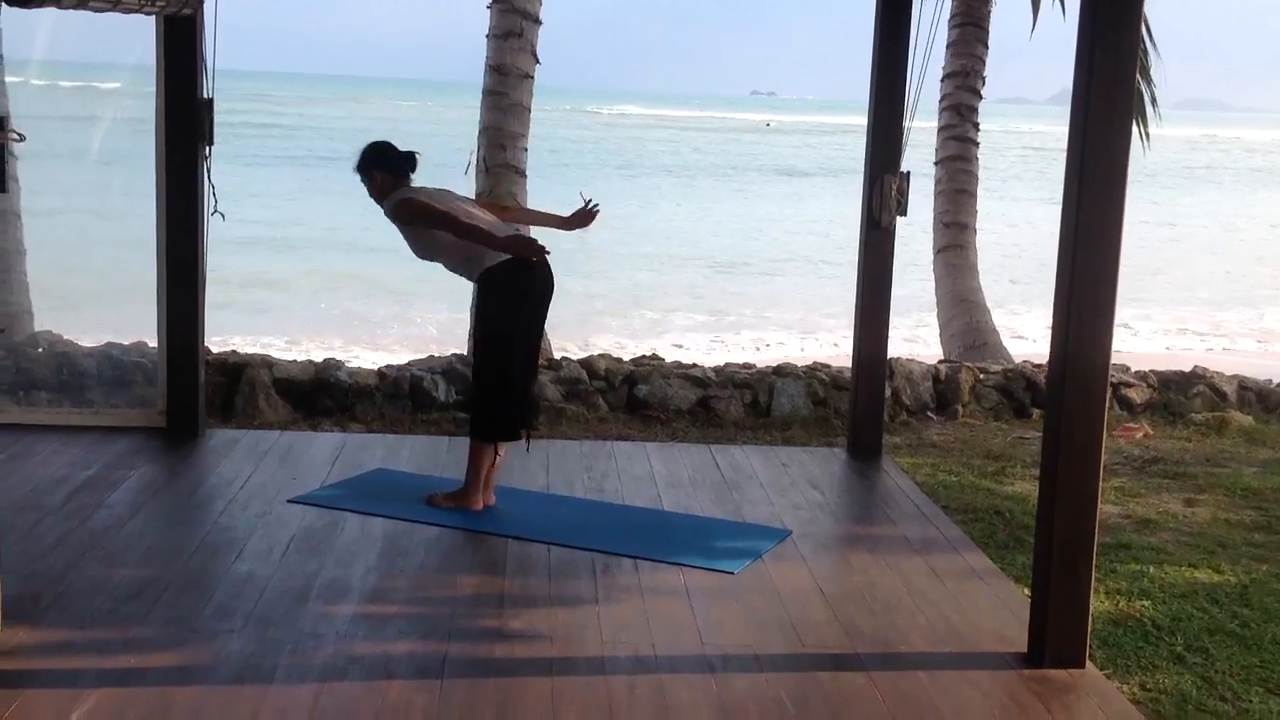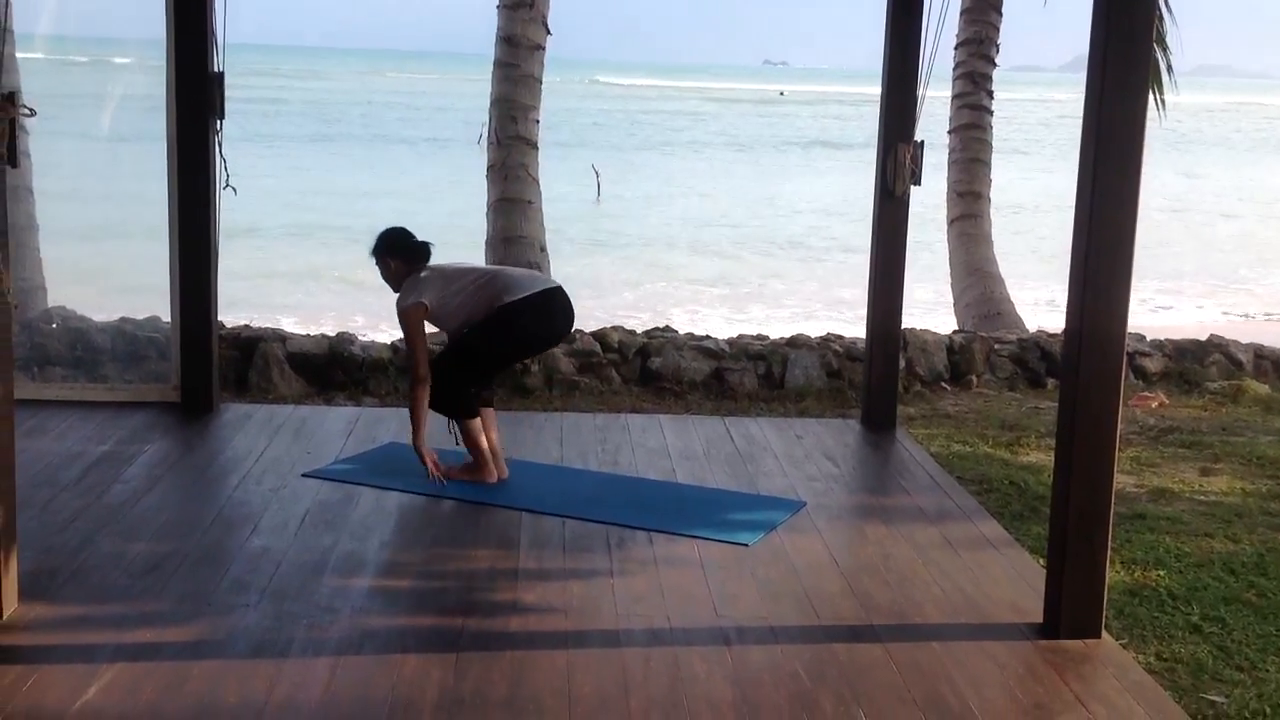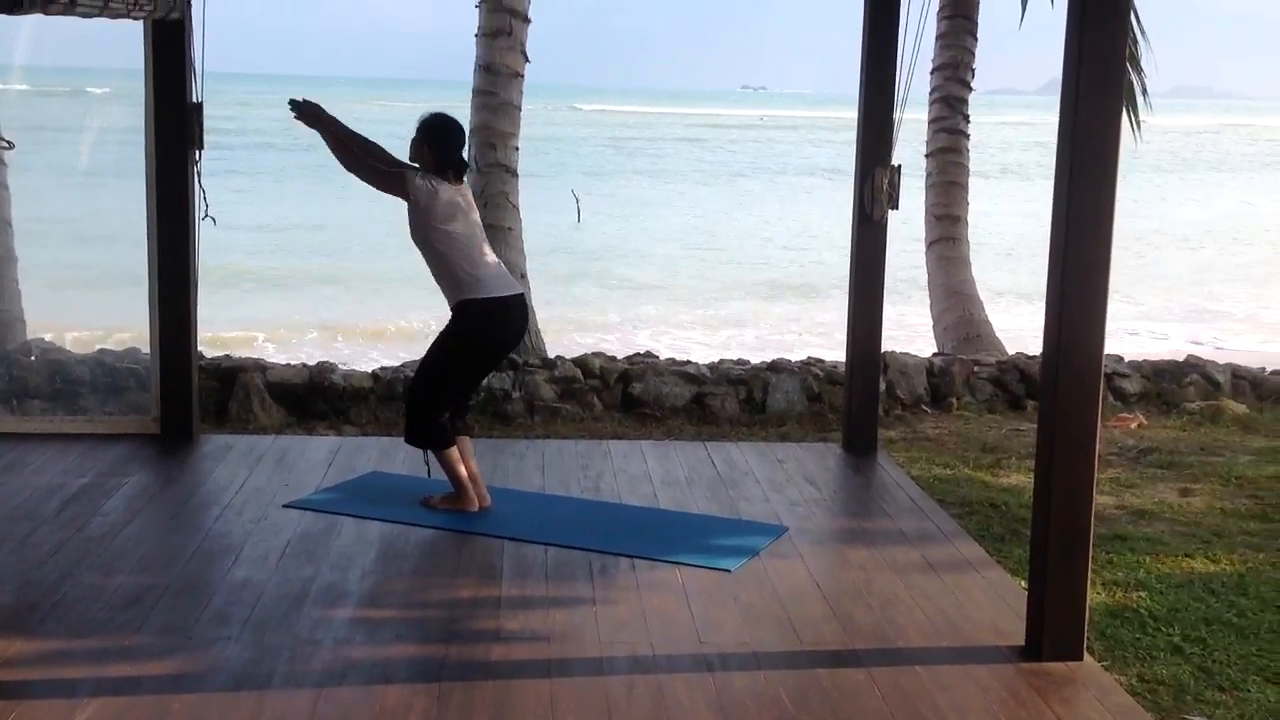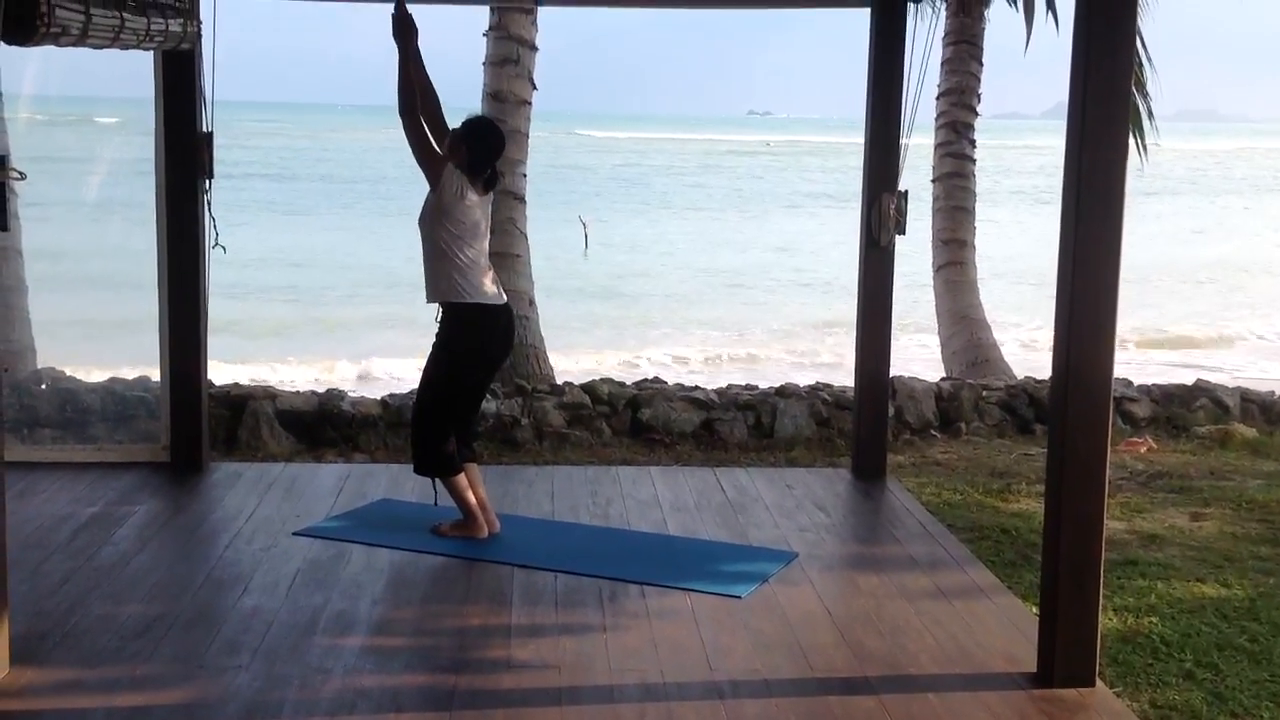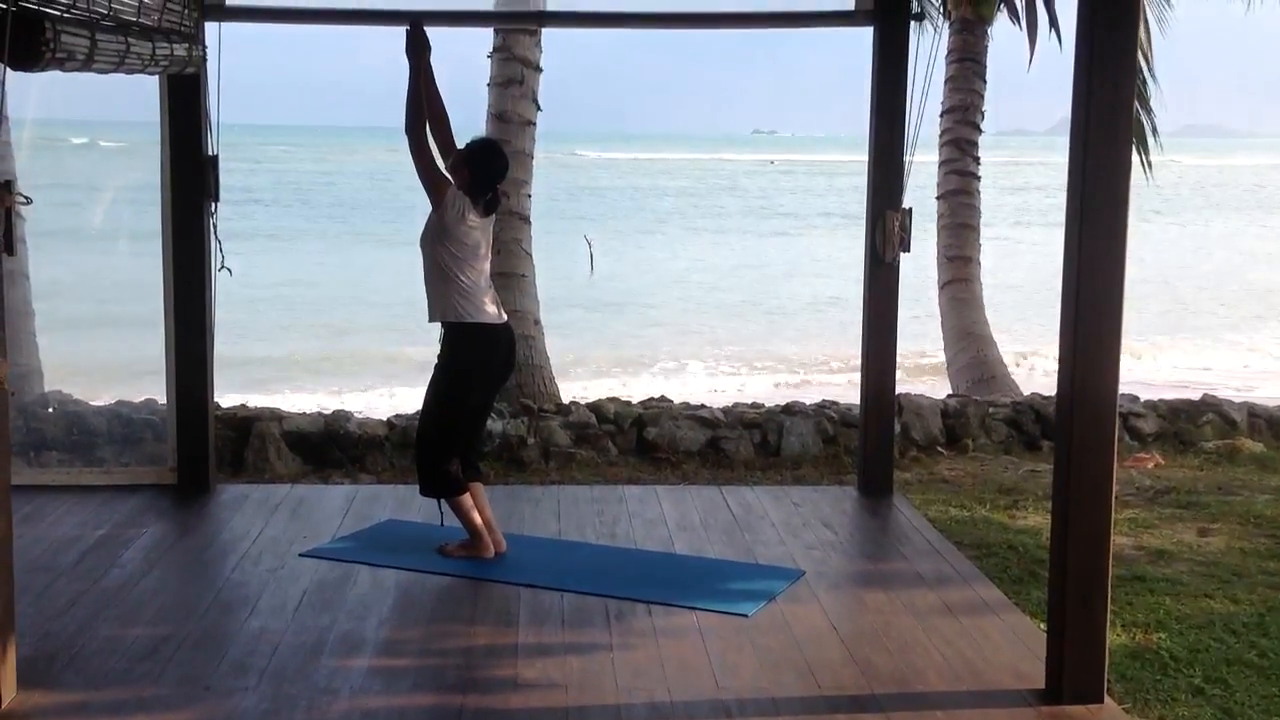
dt=1s
person 1, frame 1
left shoulder: (398, 205)
right shoulder: (431, 195)
left elbow: (451, 225)
right elbow: (502, 210)
left wrist: (501, 246)
right wrist: (565, 223)
left hip: (505, 278)
right hip: (534, 270)
left knee: (491, 387)
right knee: (510, 381)
left ankle: (470, 493)
right ankle: (485, 489)
person 1, frame 2
left shoulder: (410, 297)
right shoulder: (438, 277)
left elbow: (421, 374)
right elbow: (456, 352)
left wrist: (419, 441)
left hip: (529, 311)
right hip: (557, 305)
left knee: (449, 374)
right knee: (470, 367)
left ankle: (483, 467)
right ankle: (495, 462)
person 1, frame 3
left shoulder: (423, 189)
right shoulder: (453, 184)
left elbow: (359, 165)
right elbow: (385, 160)
left wrist: (322, 126)
right wrist: (331, 125)
left hip: (483, 314)
right hip: (510, 308)
left knee: (425, 400)
right knee: (447, 397)
left ankle: (465, 495)
right ankle: (476, 489)
person 1, frame 4
left shoulder: (449, 184)
right shoulder: (477, 186)
left elbow: (412, 119)
right elbow: (432, 116)
left wrist: (406, 49)
right wrist: (412, 52)
left hip: (469, 324)
right hip: (495, 321)
left knee: (431, 425)
right knee: (454, 422)
left ankle: (474, 520)
right ankle: (484, 514)
person 1, frame 5
left shoulder: (451, 204)
right shoulder: (480, 206)
left elbow: (417, 137)
right elbow: (441, 131)
left wrist: (417, 64)
right wrist: (426, 67)
left hip: (470, 343)
right hip: (495, 340)
left knee: (435, 445)
right knee: (458, 442)
left ankle: (479, 539)
right ankle: (491, 534)
